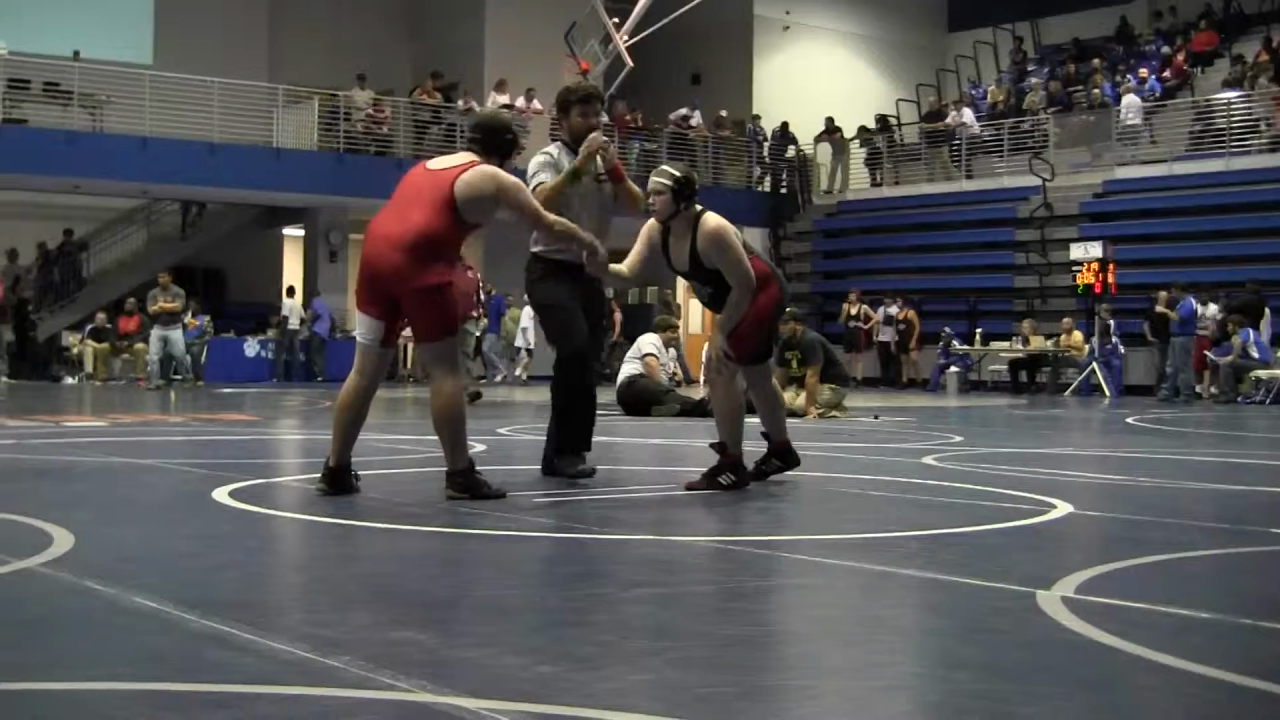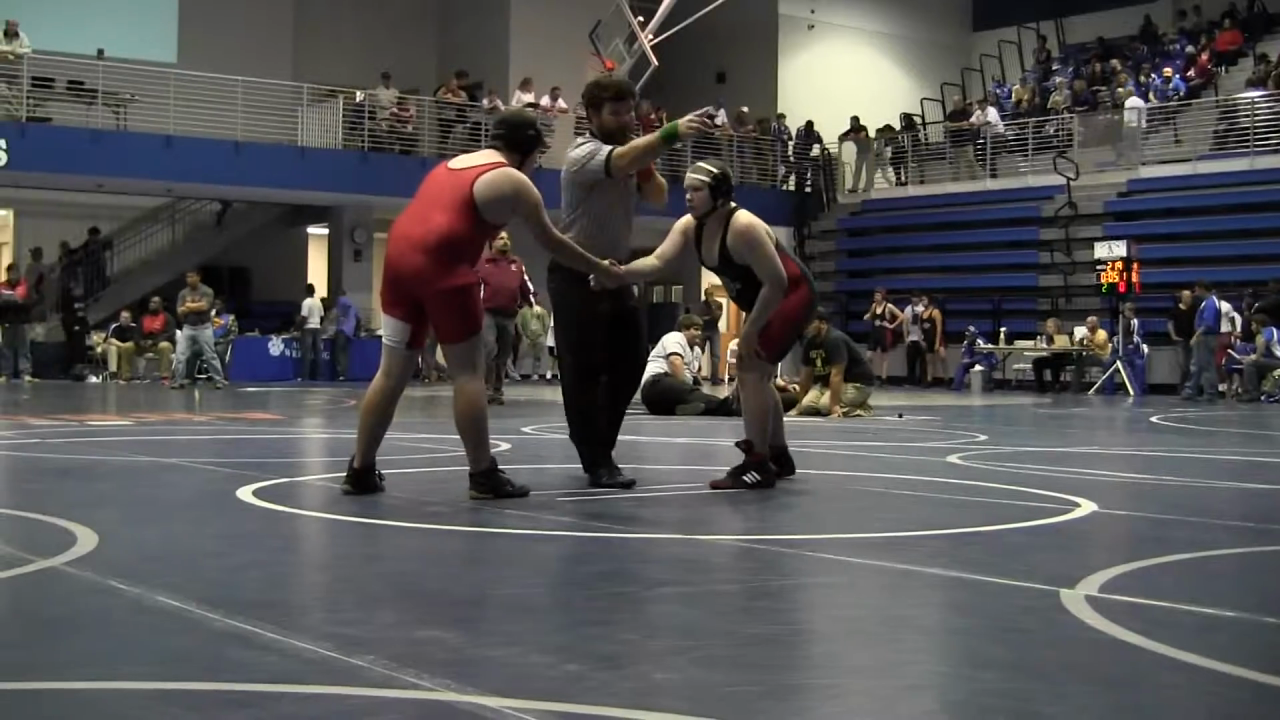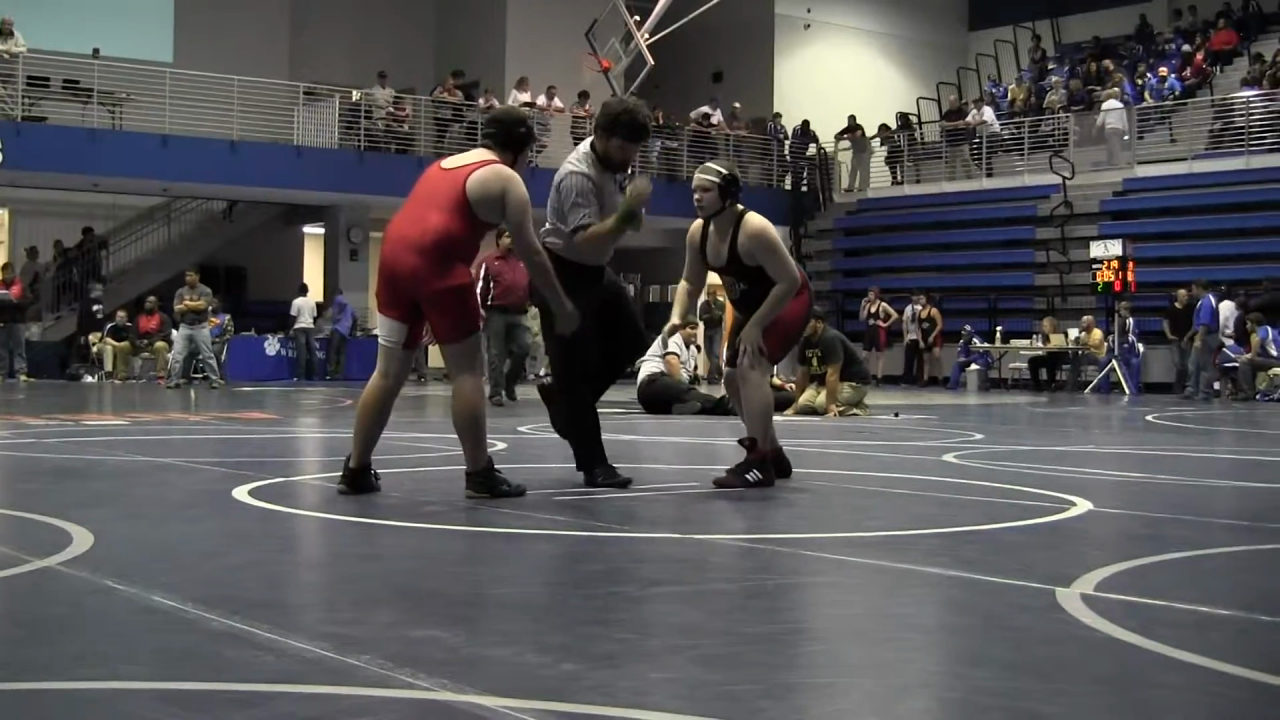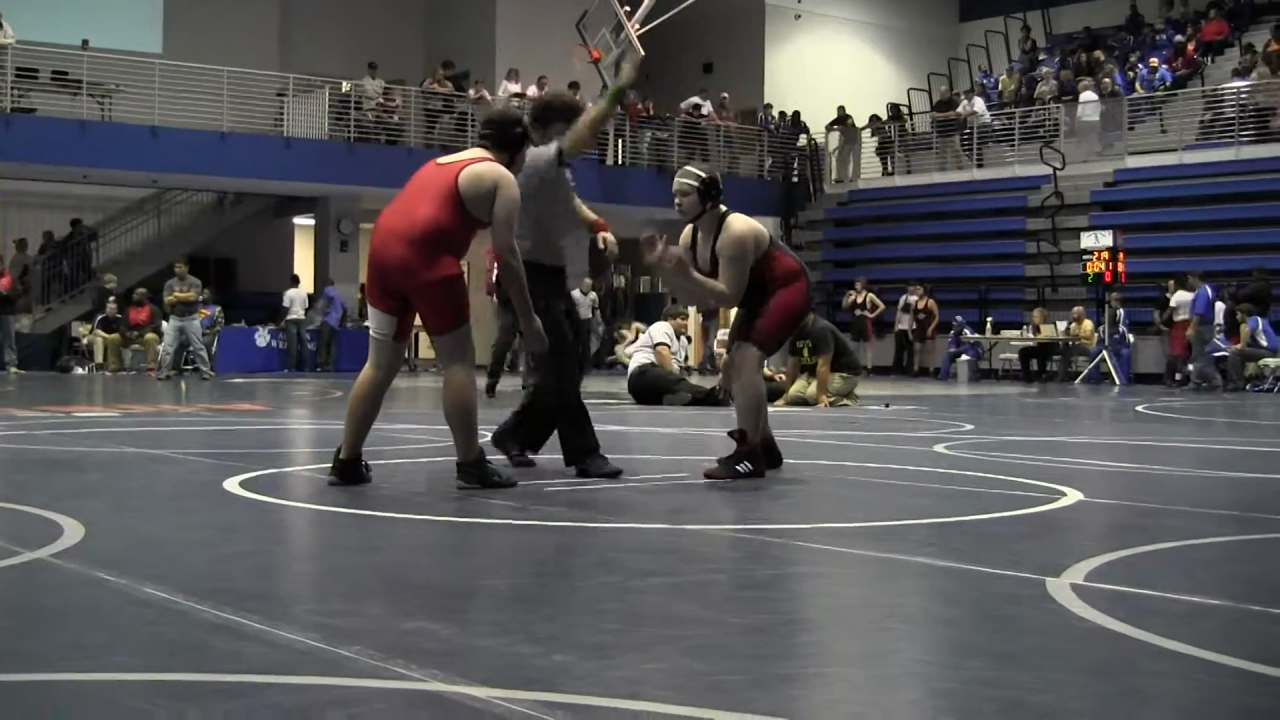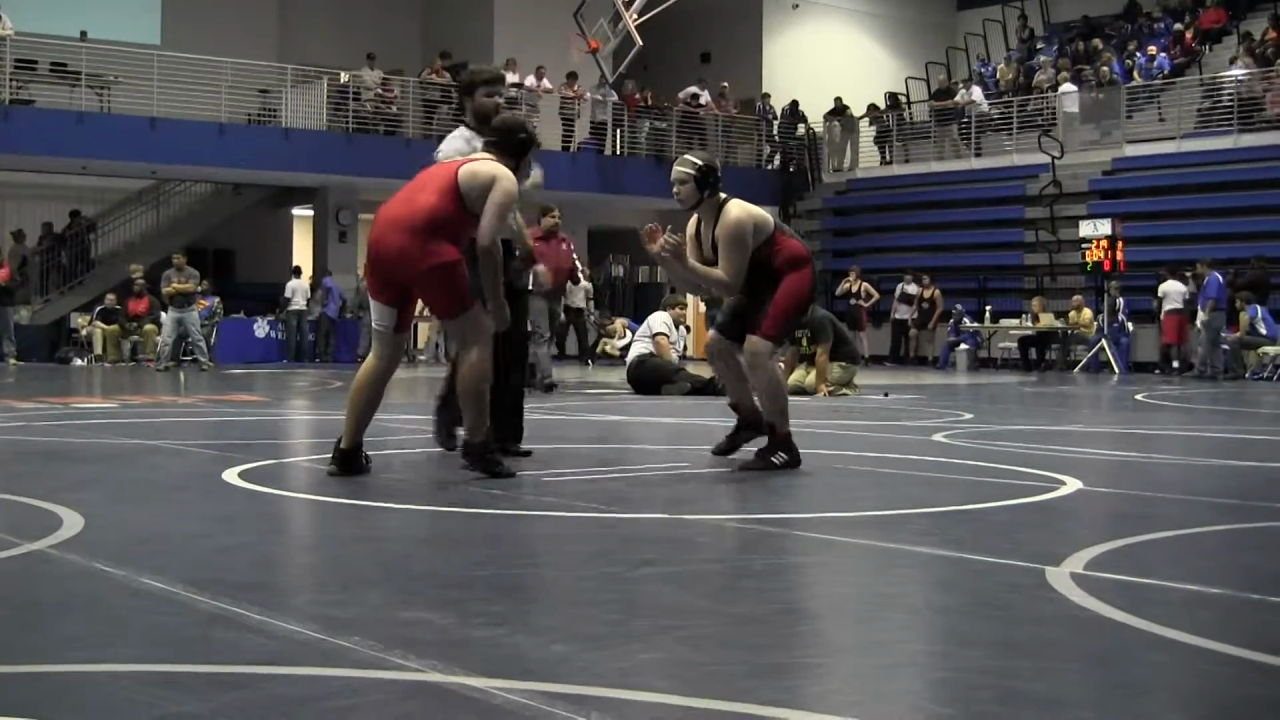
dt=0.4s
person 1, frame 1
left shoulder: (602, 162)
right shoulder: (547, 159)
left elbow: (635, 206)
right elbow: (542, 201)
left wrist: (614, 167)
right wrist: (579, 165)
left hip: (589, 275)
right hip: (551, 272)
left knee: (585, 362)
right knee: (575, 351)
left ankle: (560, 452)
right ankle: (567, 448)
person 1, frame 2
left shoulder: (629, 151)
right shoulder: (584, 155)
left elbow: (659, 197)
right elbow: (625, 159)
left wrist: (646, 166)
right wrist: (672, 132)
right hip: (576, 275)
left knee: (630, 362)
right knee: (584, 371)
left ankle: (596, 442)
right ankle: (598, 463)
person 1, frame 3
left shoulder: (612, 159)
right shoulder: (577, 175)
right elbow: (586, 239)
left wrist: (633, 208)
right wrist: (626, 214)
left hip: (595, 270)
right hip: (560, 272)
left knee: (632, 339)
right knee: (576, 367)
left ankle: (562, 397)
right ankle: (594, 464)
person 1, frame 4
left shoulder: (555, 165)
right shoulder: (534, 164)
left elbow: (569, 202)
right elbow: (577, 143)
left wrist: (599, 227)
right wrist: (618, 92)
left hip: (555, 277)
right hip: (530, 282)
left knee: (567, 368)
right knee: (561, 369)
left ankle: (513, 434)
right ankle: (584, 454)
person 1, frame 5
right shoulder: (457, 146)
left wrist: (531, 255)
right wrist: (522, 188)
left hip: (505, 256)
left knee: (513, 350)
left ankle: (504, 435)
right ankle: (448, 420)
person 2, frame 1
left shoulder: (428, 166)
right shoulder: (492, 178)
right elbow: (548, 224)
left wrist: (455, 266)
right wrist: (591, 244)
left hip: (377, 254)
right hip: (418, 264)
left knee: (366, 369)
right knee: (446, 371)
left ankle: (336, 470)
right ankle: (460, 475)
person 2, frame 2
left shoulder: (451, 164)
right shoulder: (513, 182)
right elbow: (552, 242)
right wrist: (601, 269)
left hip: (400, 256)
right hip: (442, 266)
left knee: (392, 371)
right knee: (468, 372)
left ankle: (360, 471)
right ankle: (483, 476)
person 2, frame 3
left shoulder: (443, 164)
right shoulder: (505, 179)
right elbow: (529, 251)
right wrist: (561, 305)
left hip: (395, 257)
right hip: (438, 267)
left knee: (390, 371)
right knee: (467, 371)
left ankle: (356, 470)
right ankle: (480, 475)
person 2, frame 4
left shoulder: (441, 163)
right shoulder: (501, 178)
right elbow: (506, 254)
right wrist: (528, 318)
left hip: (385, 246)
right hip: (426, 256)
left knee: (381, 363)
right knee: (458, 361)
left ankle: (346, 462)
right ankle: (471, 466)
person 2, frame 5
left shoulder: (455, 166)
right shoulder: (503, 177)
right elbow: (486, 243)
right wrist: (497, 303)
left hip: (383, 237)
right hip: (422, 244)
left knee: (385, 352)
right knee: (476, 339)
left ankle: (347, 451)
right ankle: (478, 447)
person 3, frame 1
left shoulder: (712, 230)
right shoulder: (656, 230)
left elbow: (745, 284)
right elbow: (629, 273)
left wrist: (721, 331)
left hip: (761, 294)
right hip: (738, 301)
left knee: (719, 366)
right knee: (756, 377)
left ankle: (731, 466)
right ankle: (781, 451)
person 3, frame 2
left shoulder: (743, 227)
right shoulder: (690, 225)
left elbow: (777, 282)
right elbow: (657, 262)
left wrist: (751, 329)
right wrist: (617, 273)
left hip: (791, 294)
right hip: (763, 300)
left knee: (751, 368)
right knee: (754, 374)
left ankle: (757, 464)
right ankle: (778, 454)
person 3, frame 3
left shoulder: (754, 229)
right shoulder: (698, 231)
left elbow: (790, 281)
right elbow: (691, 282)
left wrist: (755, 325)
right wrist: (677, 317)
left hip: (787, 301)
right hip: (750, 306)
left knee: (752, 368)
right knee: (734, 379)
left ankle: (759, 462)
right ankle: (773, 457)
person 3, frame 4
left shoulder: (736, 232)
right shoulder: (690, 235)
left elbow: (729, 296)
right elbow: (693, 293)
left wrist: (686, 275)
right wrist: (662, 267)
left hip: (788, 288)
right hip: (757, 294)
left knee: (745, 359)
right knee: (733, 368)
left ankle: (749, 454)
right ankle: (764, 447)
person 3, frame 5
left shoulder: (734, 218)
right shoulder: (696, 224)
left elbow: (730, 286)
right elbow: (699, 285)
left wrist: (685, 262)
right wrist: (663, 257)
left hip: (792, 274)
right hip: (759, 283)
left knee: (756, 350)
right knee: (716, 344)
left ankle: (783, 444)
right ankle: (750, 419)
